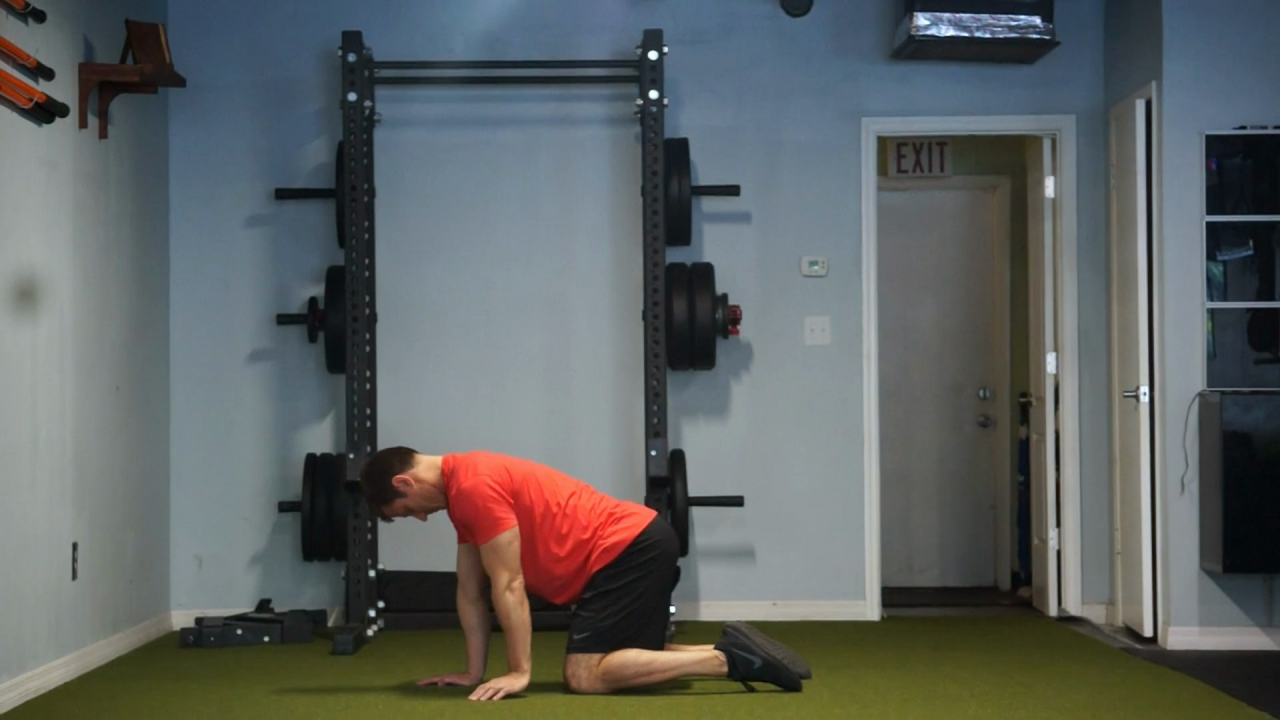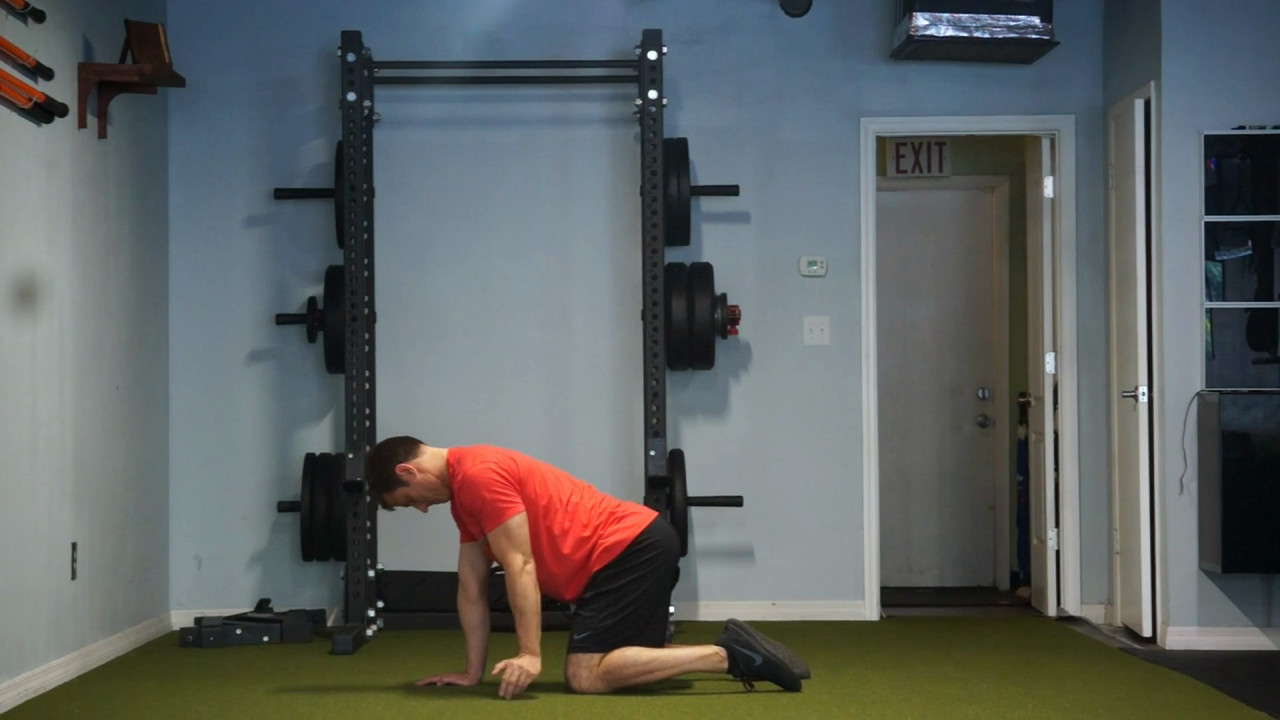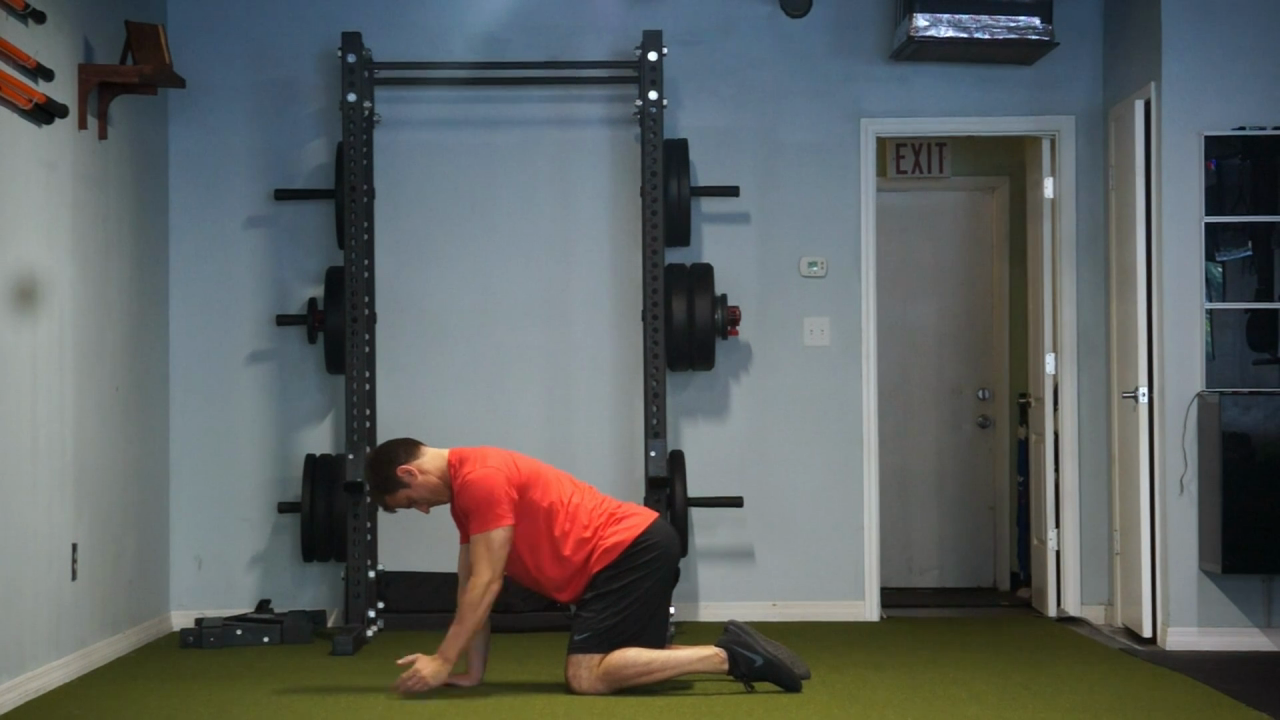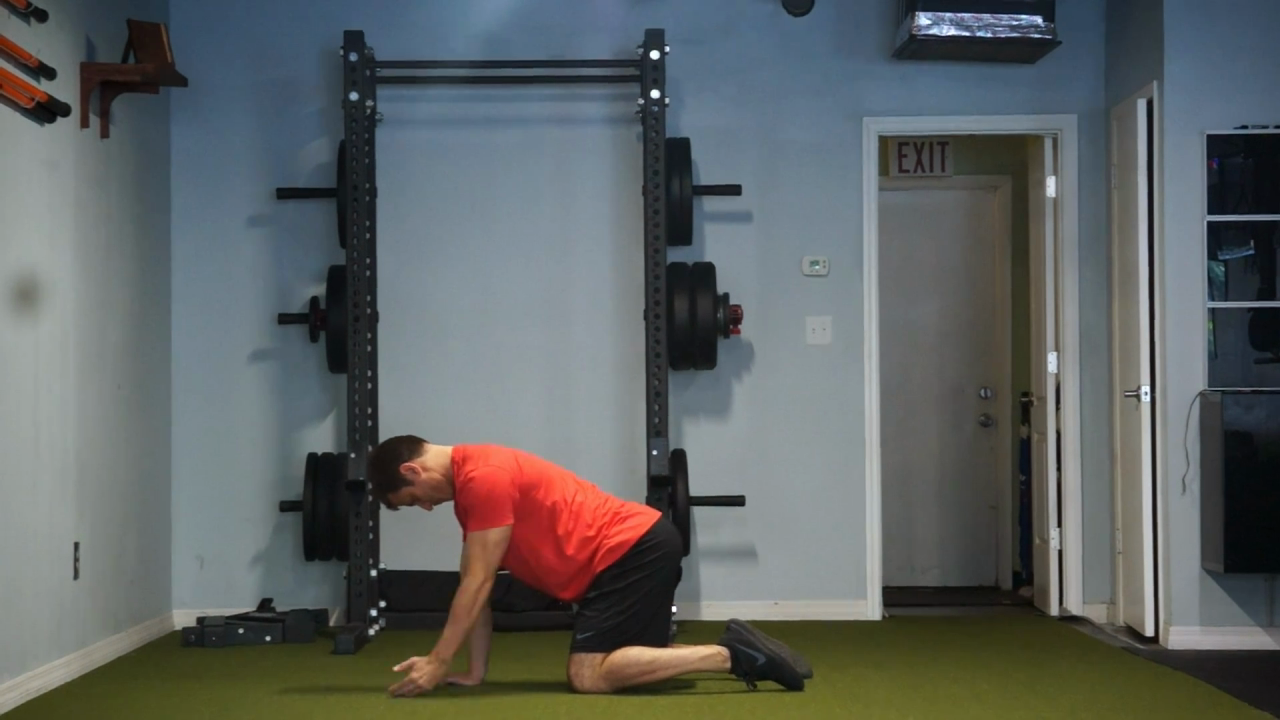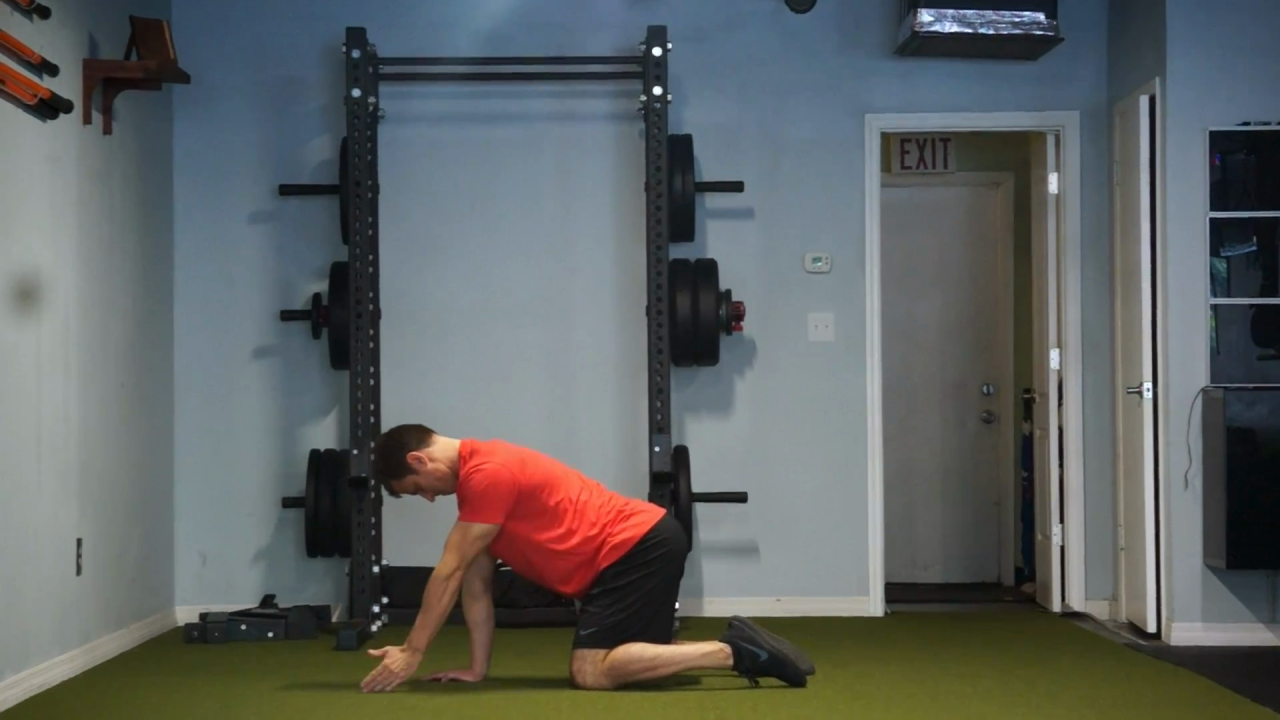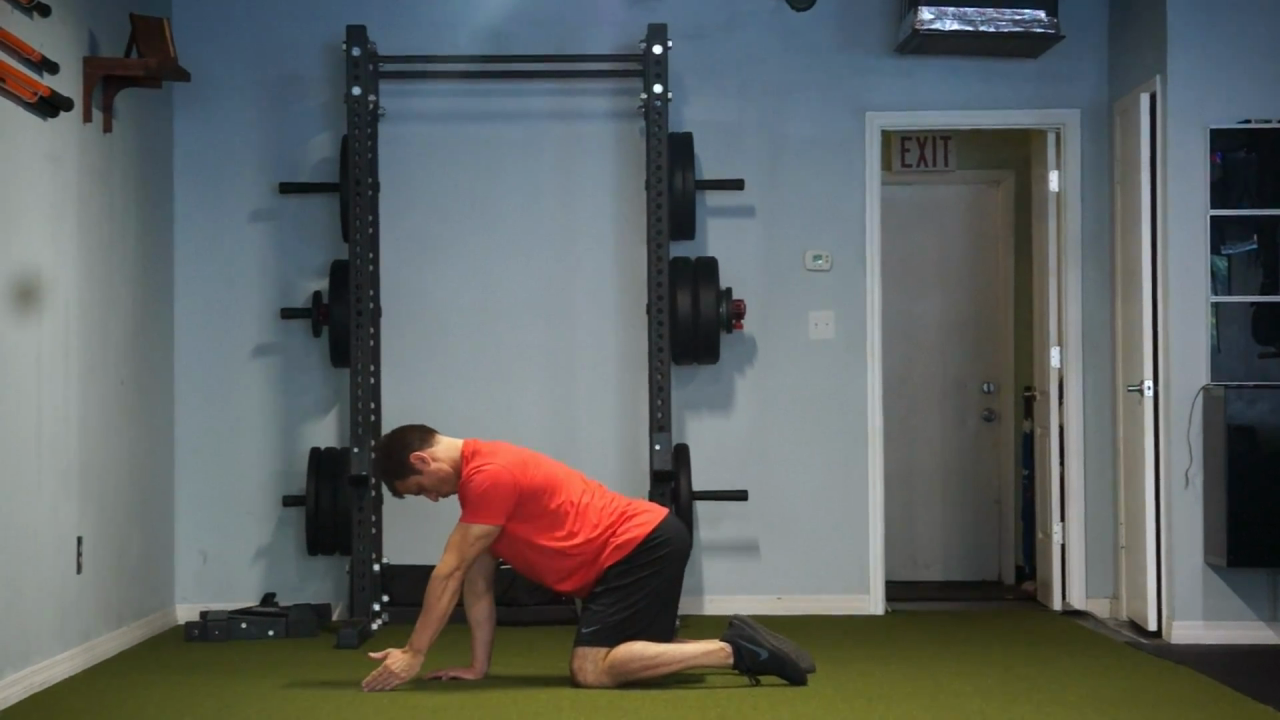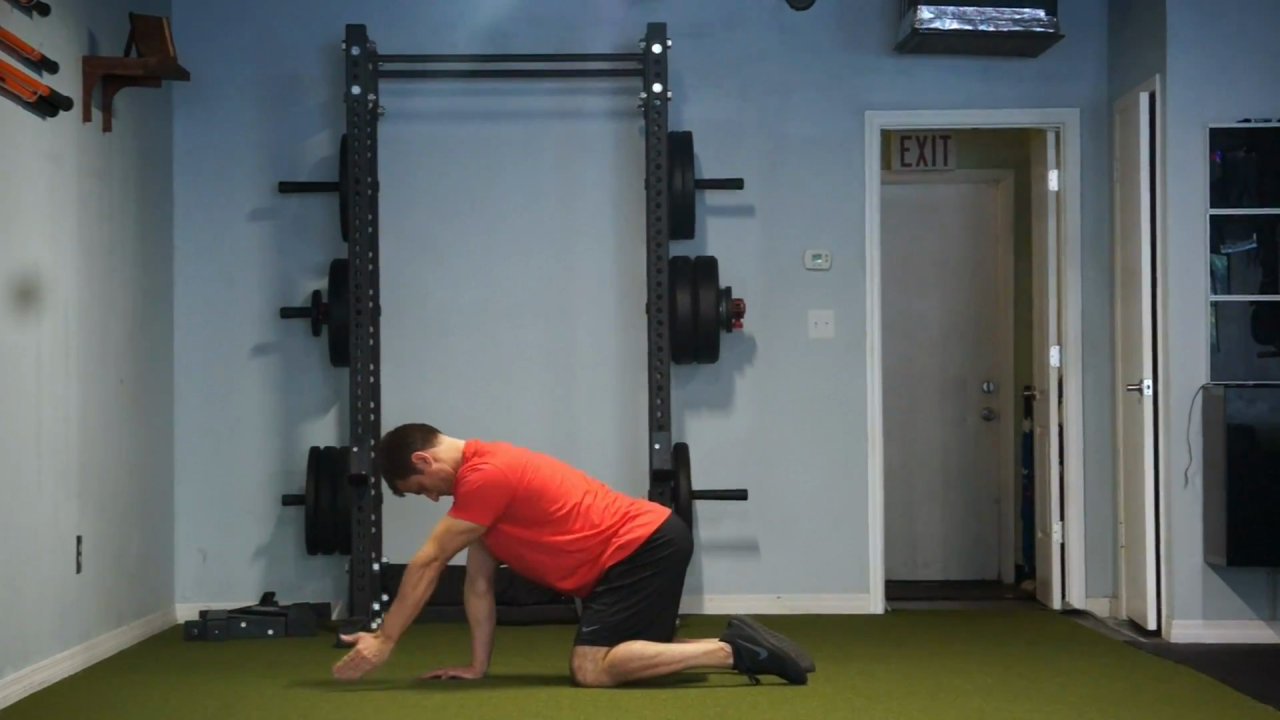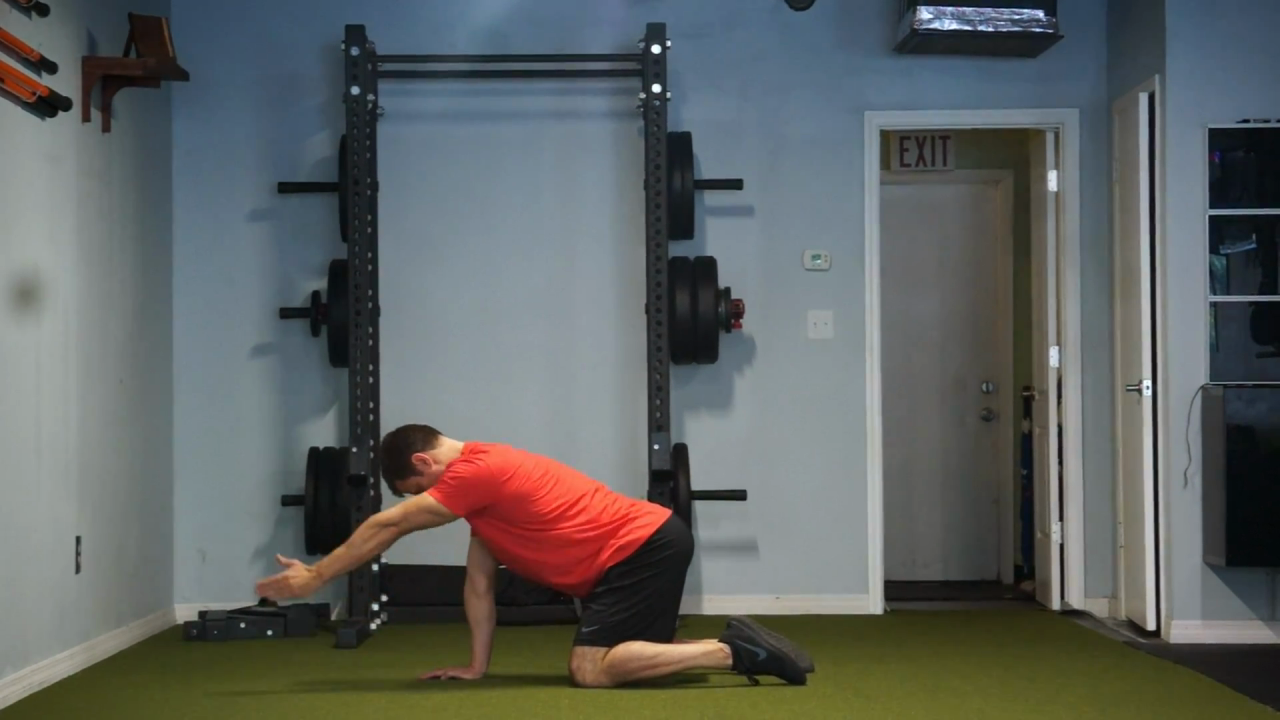
dt=0.4s
person 1, frame 1
left shoulder: (472, 488)
right shoulder: (464, 487)
left elbow: (508, 584)
right elbow: (470, 590)
left wrist: (519, 670)
right wrist: (474, 671)
left hip: (629, 548)
right hip: (642, 541)
left knee: (584, 674)
right knee: (623, 658)
left ankle: (730, 659)
right ankle: (730, 651)
person 1, frame 2
left shoulder: (478, 476)
right shoulder: (464, 491)
left elbow: (521, 566)
right elbow: (471, 588)
left wrist: (530, 654)
right wrist: (471, 671)
left hip: (630, 547)
right hip: (641, 542)
left knee: (586, 674)
right knee: (620, 658)
left ankle: (729, 655)
right ankle: (731, 649)
person 1, frame 3
left shoulder: (479, 480)
right shoulder: (465, 489)
left elbow: (487, 581)
right elbow: (469, 583)
left wrist: (443, 659)
right wrist: (471, 671)
left hip: (631, 549)
right hip: (642, 544)
left knee: (585, 676)
right knee: (618, 662)
left ankle: (728, 657)
right ankle: (733, 651)
person 1, frame 4
left shoulder: (483, 479)
right shoulder: (468, 484)
left elbow: (478, 583)
right elbow: (474, 582)
left wrist: (438, 662)
right wrist: (474, 671)
left hip: (635, 548)
right hip: (643, 544)
left knee: (588, 675)
right knee: (622, 659)
left ankle: (731, 655)
right ankle: (736, 650)
person 1, frame 5
left shoulder: (486, 474)
right shoulder: (475, 474)
left elbow: (450, 573)
right elbow: (476, 584)
left wrist: (412, 653)
right wrist: (477, 667)
left hip: (639, 545)
right hip: (647, 541)
left knee: (590, 672)
right knee: (622, 657)
left ankle: (733, 651)
right ankle: (739, 648)
person 1, frame 6
left shoulder: (488, 475)
right shoulder: (479, 472)
left elbow: (450, 573)
right elbow: (477, 582)
left wrist: (414, 654)
right wrist: (478, 665)
left hip: (643, 545)
right hip: (649, 541)
left knee: (590, 670)
right knee: (620, 656)
left ankle: (733, 651)
right ankle: (738, 646)
person 1, frame 7
left shoulder: (484, 475)
right shoulder: (483, 472)
left elbow: (428, 562)
right elbow: (478, 582)
left wrist: (384, 640)
right wrist: (477, 664)
left hip: (644, 546)
right hip: (650, 542)
left knee: (591, 668)
right knee: (615, 654)
left ankle: (734, 651)
right ankle: (738, 646)
person 1, frame 8
left shoulder: (475, 472)
right shoulder: (481, 477)
left elbow: (387, 527)
right elbow: (479, 583)
left wrist: (314, 577)
right wrist: (476, 664)
left hip: (645, 547)
right hip: (651, 543)
left knee: (590, 669)
right knee: (614, 656)
left ankle: (732, 652)
right ankle: (734, 644)
